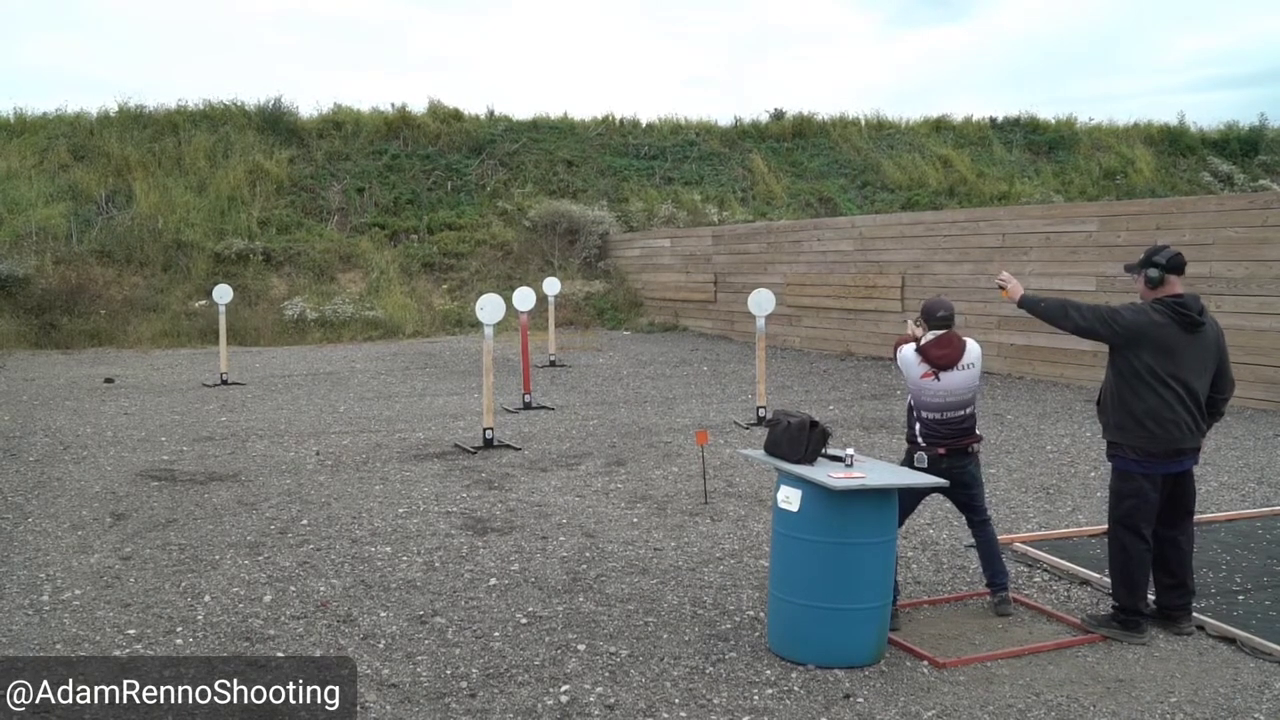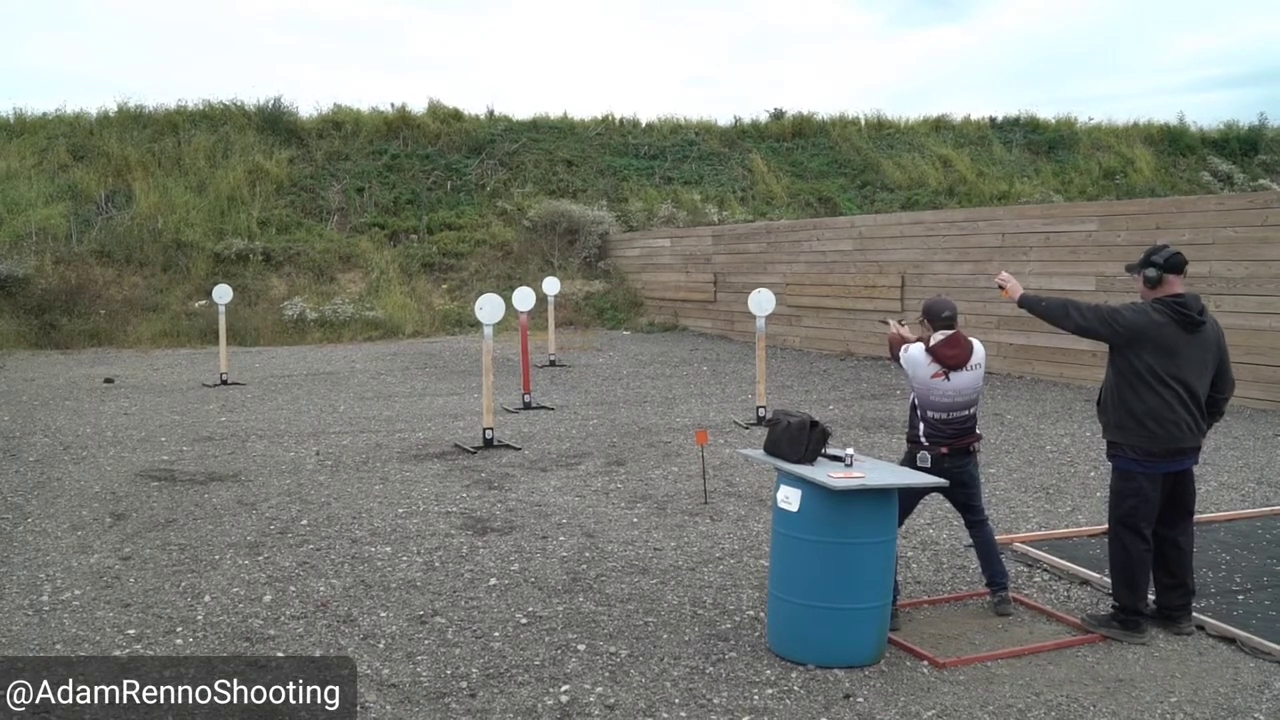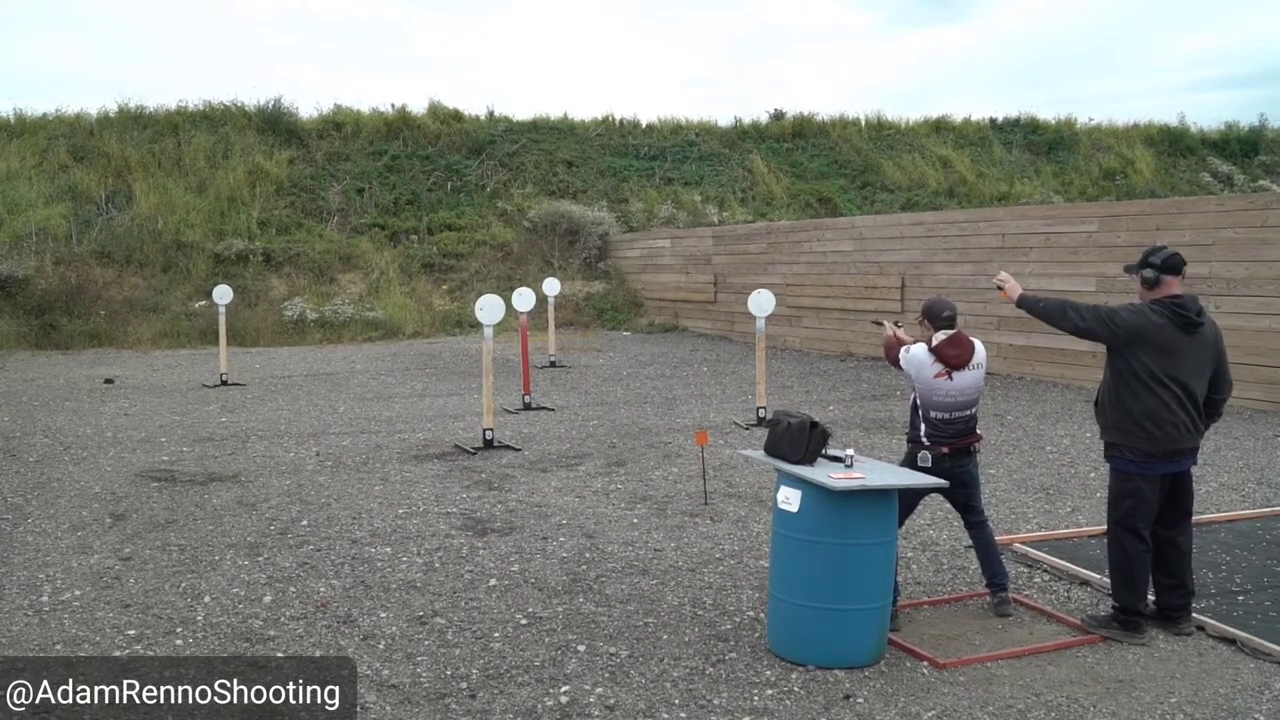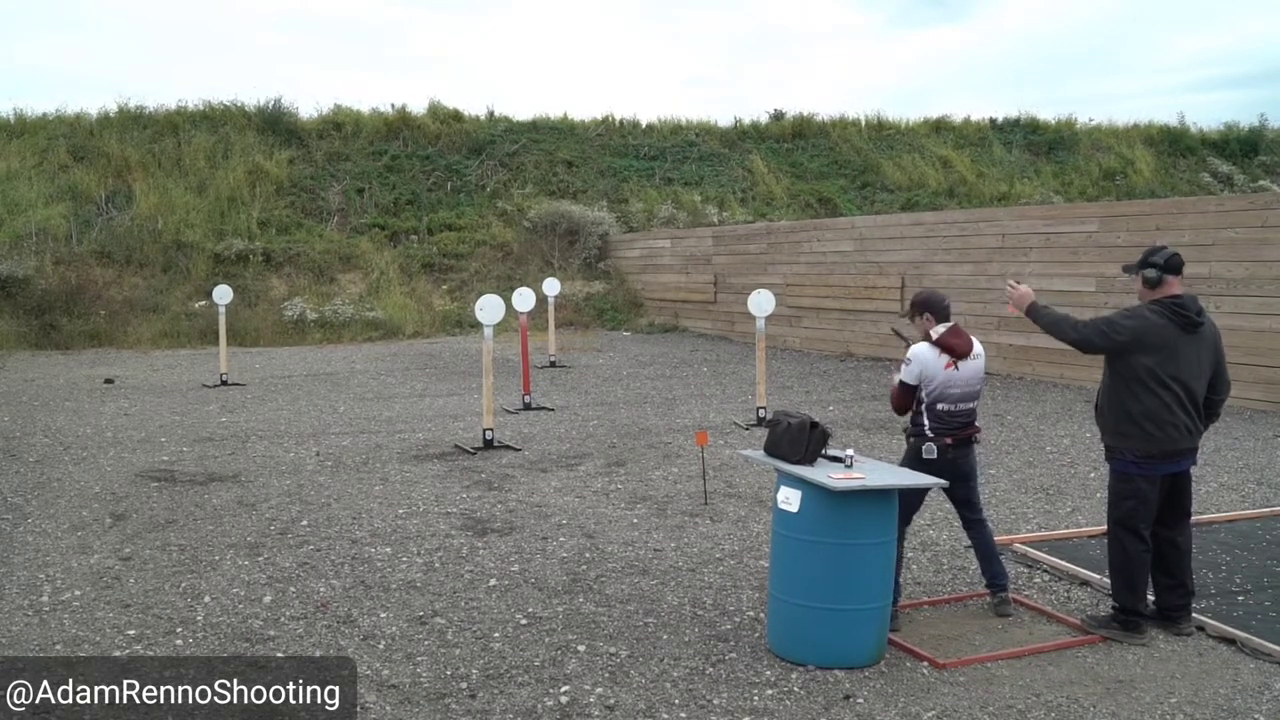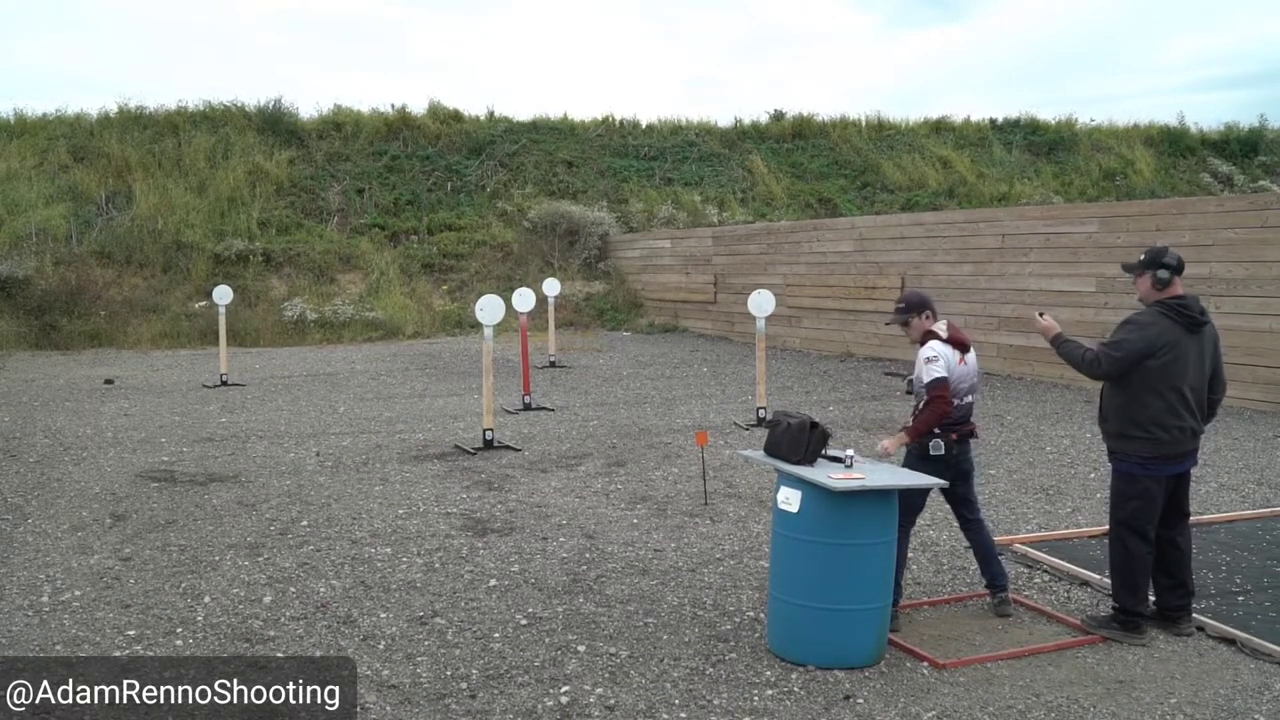
dt=0.4s
person 1, frame 1
left shoulder: (1137, 320)
right shoulder: (1208, 326)
left elbow: (1075, 315)
right elbow: (1222, 387)
left wrist: (1022, 297)
right wrist: (1198, 428)
left hip: (1140, 451)
right hip: (1183, 449)
left knee: (1130, 532)
right knee: (1175, 529)
left ankle: (1129, 618)
right ankle: (1176, 610)
person 1, frame 2
left shoulder: (1138, 320)
right shoulder: (1209, 326)
left elbow: (1076, 315)
right elbow: (1223, 387)
left wrist: (1023, 297)
left hip: (1140, 451)
right hip: (1183, 449)
left knee: (1131, 531)
right knee: (1175, 529)
left ankle: (1129, 618)
right ankle: (1176, 611)
person 1, frame 3
left shoulder: (1135, 321)
right shoulder: (1207, 326)
left elbow: (1074, 316)
right elbow: (1221, 388)
left wrist: (1021, 297)
left hip: (1138, 452)
right hip: (1181, 450)
left knee: (1130, 532)
right knee: (1174, 530)
left ankle: (1129, 619)
right ankle: (1176, 611)
person 1, frame 4
left shoulder: (1138, 322)
right shoulder: (1205, 327)
left elbow: (1080, 333)
right elbow: (1219, 388)
left wrist: (1032, 307)
left hip: (1138, 452)
right hip: (1181, 450)
left knee: (1129, 533)
right knee: (1173, 530)
left ankle: (1129, 619)
right ankle: (1176, 611)
person 1, frame 5
left shoulder: (1146, 325)
right shoulder: (1203, 327)
left elbow: (1099, 364)
right elbow: (1215, 388)
left wrist: (1057, 338)
left hip: (1142, 453)
right hip: (1181, 449)
left knee: (1131, 533)
right knee: (1172, 529)
left ankle: (1130, 619)
right ankle: (1176, 611)
person 2, frame 1
left shoulder: (909, 355)
right shoulder: (973, 350)
left wrist: (911, 337)
right wrist: (922, 339)
left hip: (922, 460)
right hip: (963, 459)
right knee: (980, 522)
left ankle: (886, 606)
right ankle: (1000, 593)
person 2, frame 2
left shoulder: (916, 355)
right shoulder: (977, 351)
left elbow: (899, 351)
left wrist: (897, 336)
right wrist: (912, 338)
left hip: (923, 460)
right hip: (963, 458)
right knee: (977, 521)
left ankle: (886, 604)
right ankle: (1000, 593)
person 2, frame 3
left shoulder: (917, 356)
right shoulder: (978, 351)
left elbow: (894, 356)
left wrist: (891, 337)
right wrist: (911, 341)
left hip: (924, 460)
right hip: (963, 458)
right knee: (977, 522)
left ankle: (886, 605)
right ankle: (1000, 593)
person 2, frame 4
left shoulder: (919, 353)
right shoulder: (975, 347)
left elbow: (902, 405)
left wrist: (898, 385)
left hip: (926, 452)
right hip: (963, 451)
left knee: (892, 525)
right knee: (975, 520)
left ankle: (888, 606)
right ankle: (1000, 593)
person 2, frame 5
left shoulder: (932, 351)
right shoulder: (962, 346)
left elbow: (940, 407)
left wrist: (900, 438)
right wrist: (923, 387)
left hip: (930, 449)
right hip: (960, 447)
left knee: (898, 525)
right knee: (972, 519)
left ankle: (888, 607)
right ankle: (1000, 593)
